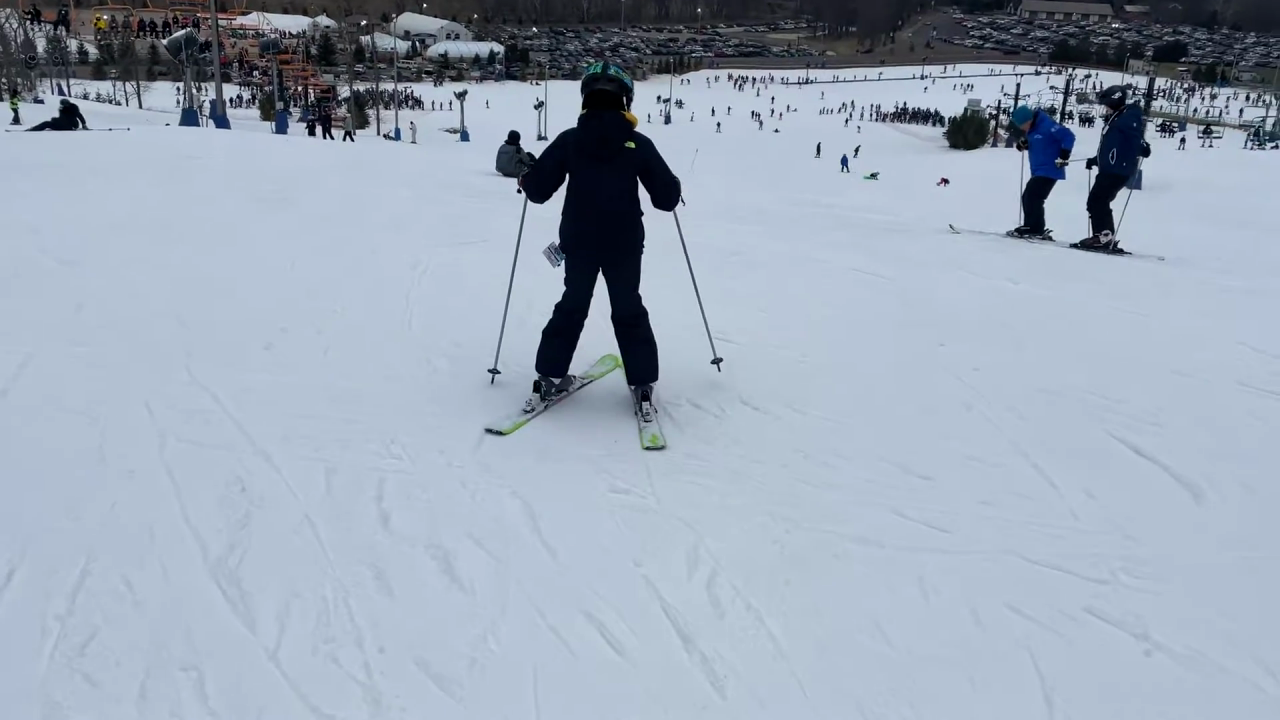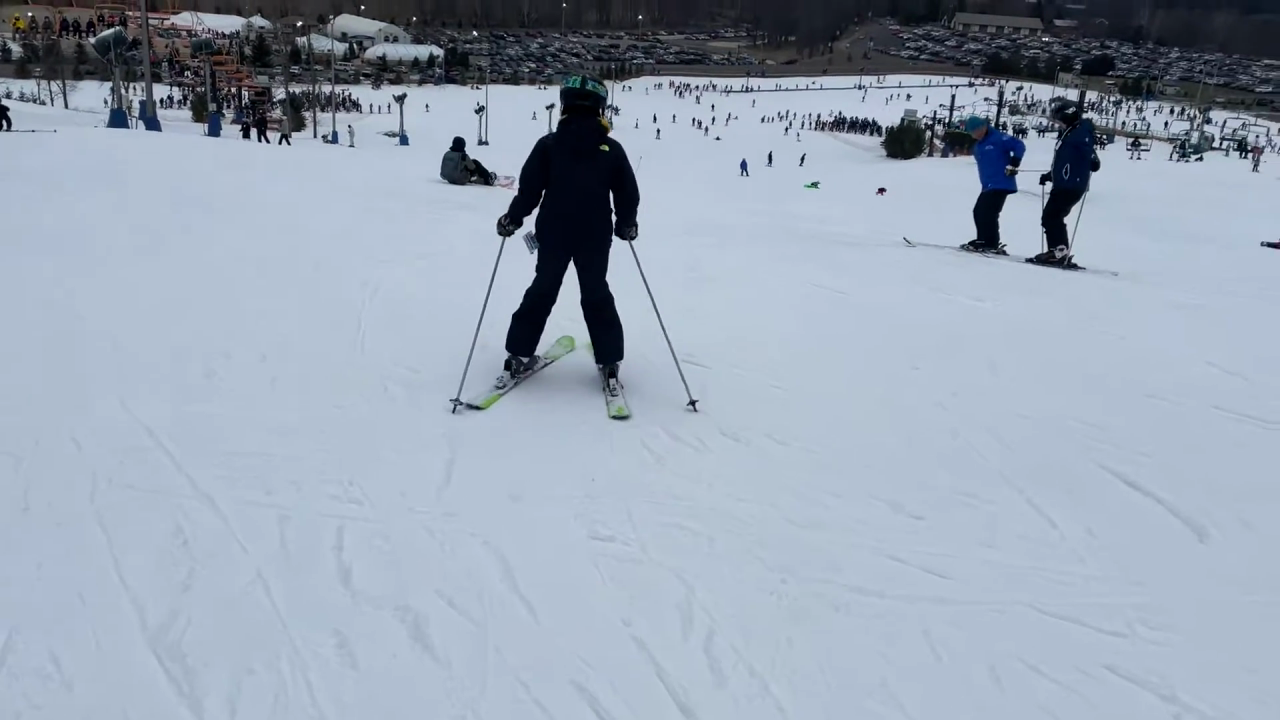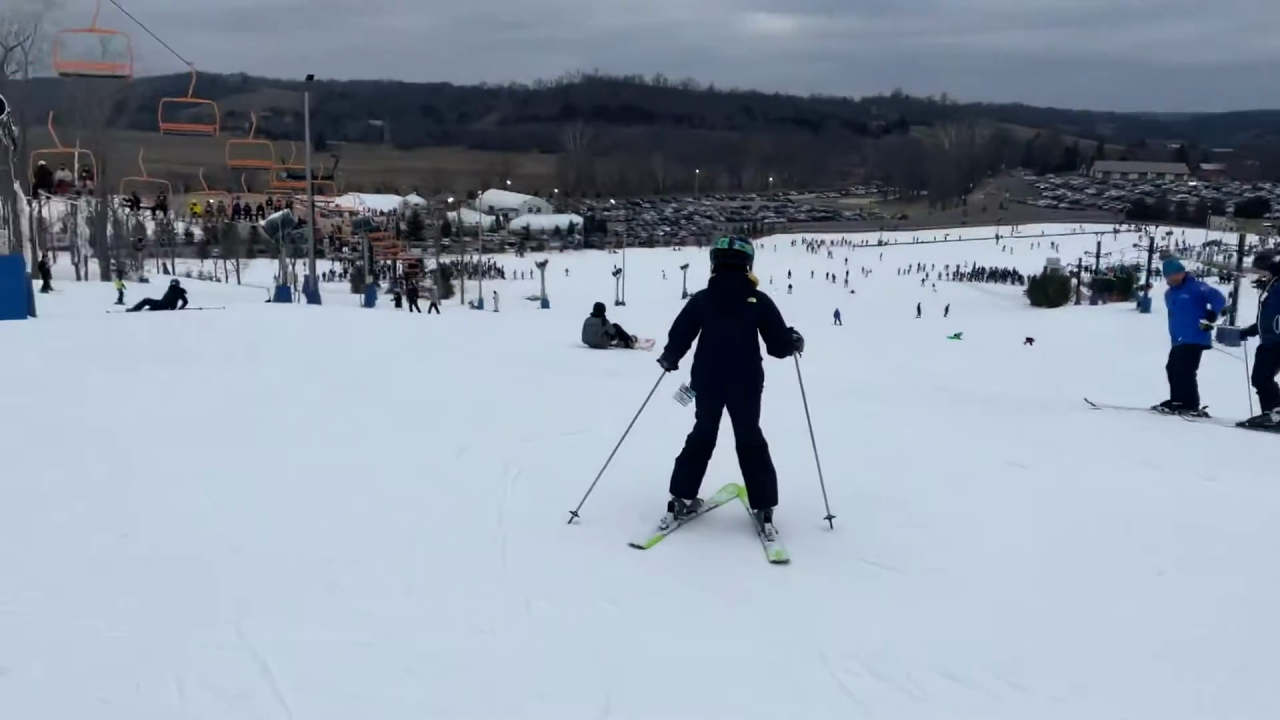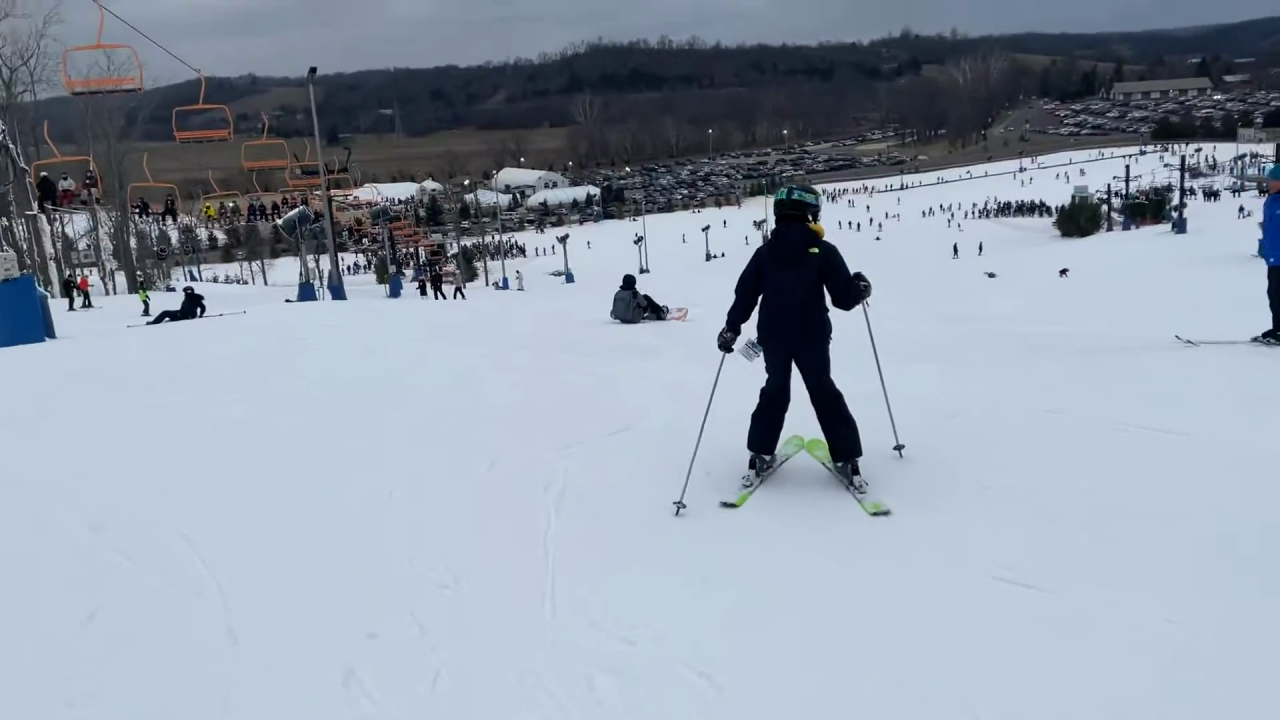
dt=1s
person 1, frame 1
left shoulder: (569, 140)
right shoulder: (638, 144)
left elbow: (538, 189)
right elbow: (666, 196)
left wrist: (526, 181)
right wrist: (673, 191)
left hip: (578, 242)
right hip: (624, 244)
left knee: (572, 305)
right knee: (629, 310)
left ankle: (550, 376)
right ankle: (642, 383)
person 1, frame 2
left shoulder: (548, 144)
right shoulder: (611, 149)
left elbow: (530, 190)
right elbow: (627, 195)
left wrist: (512, 218)
right wrist: (626, 225)
left hip: (553, 234)
right hip: (595, 237)
left knee: (541, 292)
right knee: (597, 297)
left ankle: (518, 357)
right ankle: (609, 365)
person 1, frame 3
left shoulder: (701, 299)
right shoulder: (758, 300)
left elbow: (680, 337)
right elbow: (778, 345)
left wrist: (668, 359)
right wrist: (794, 343)
left hip: (707, 382)
right hip: (746, 384)
left knee: (702, 436)
right knee: (751, 441)
left ankle: (682, 498)
right ankle: (764, 508)
person 1, frame 4
left shoulder: (764, 253)
right shoulder: (824, 251)
left elbow: (745, 295)
right elbow: (843, 298)
left wrist: (731, 327)
right wrist: (860, 290)
left hip: (773, 337)
right hip: (812, 337)
left knee: (774, 391)
right knee: (824, 394)
left ankle: (760, 455)
right ankle: (847, 461)
